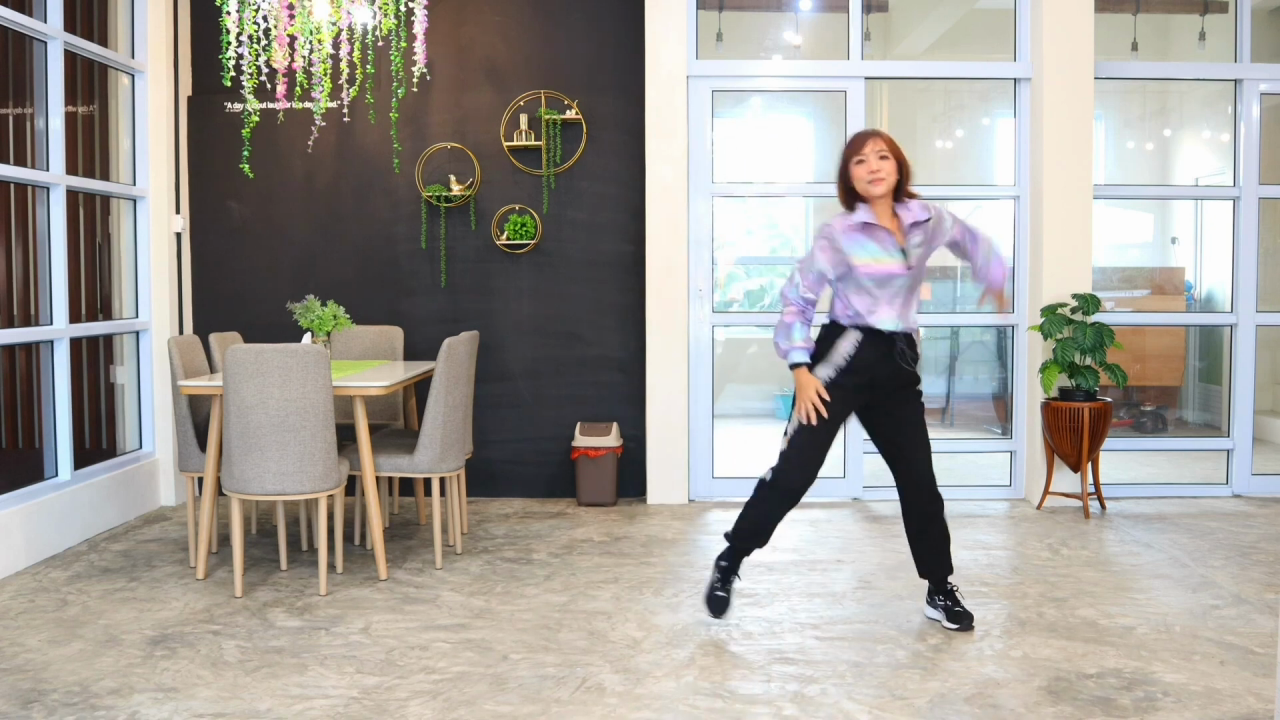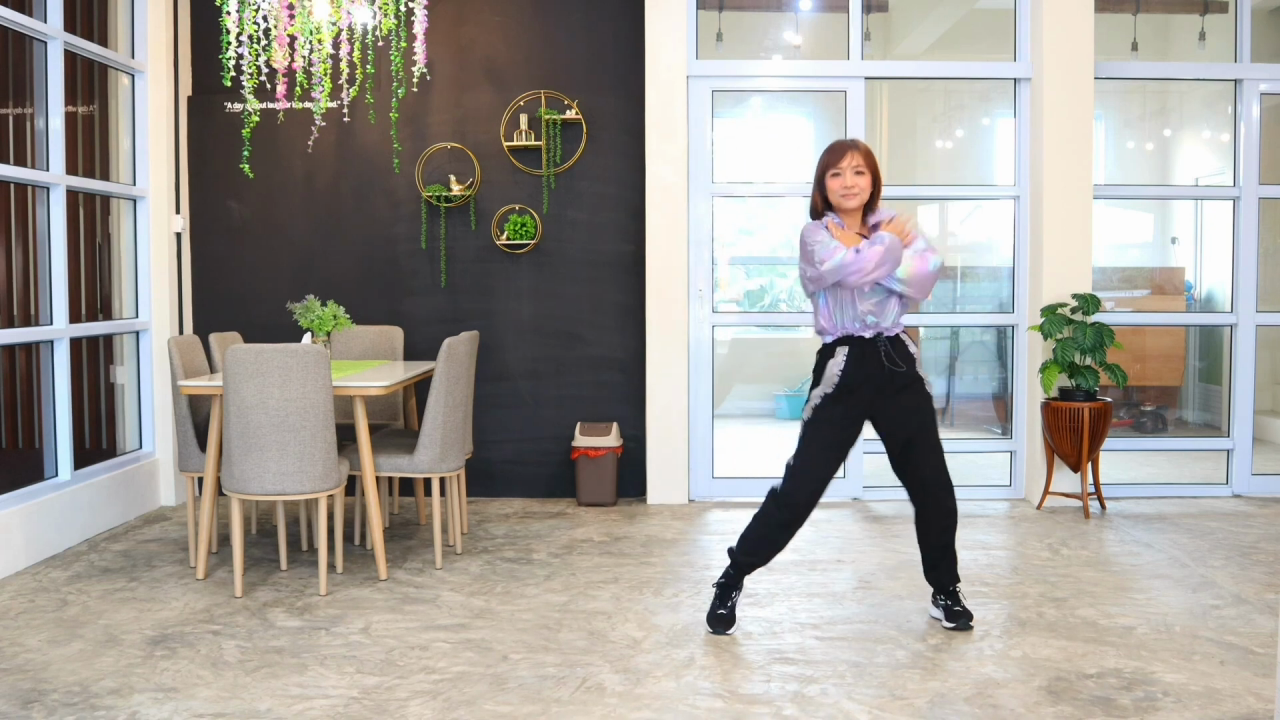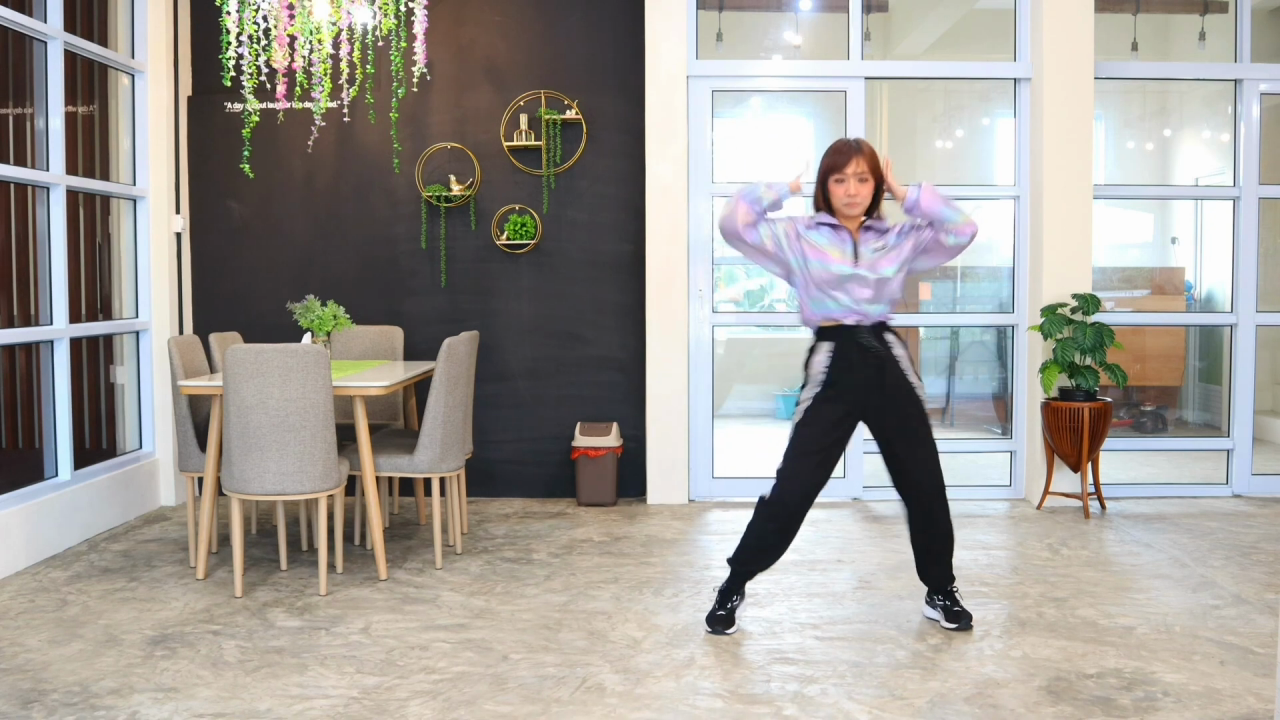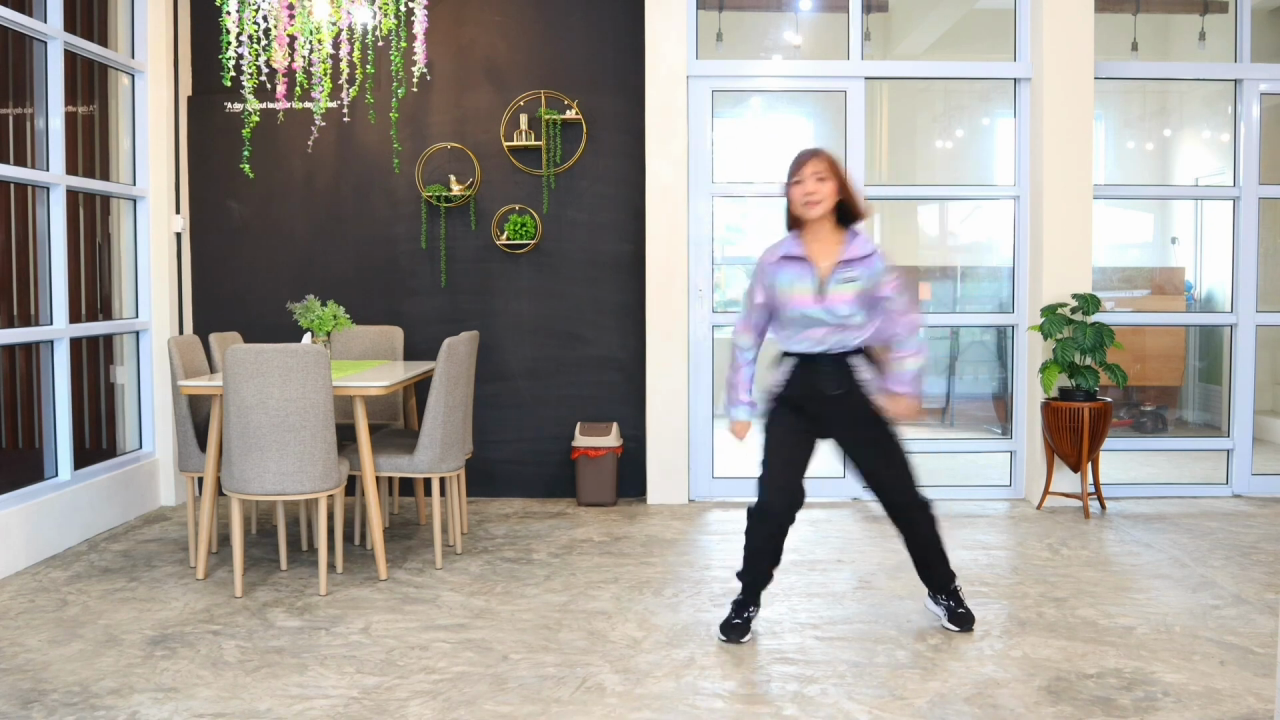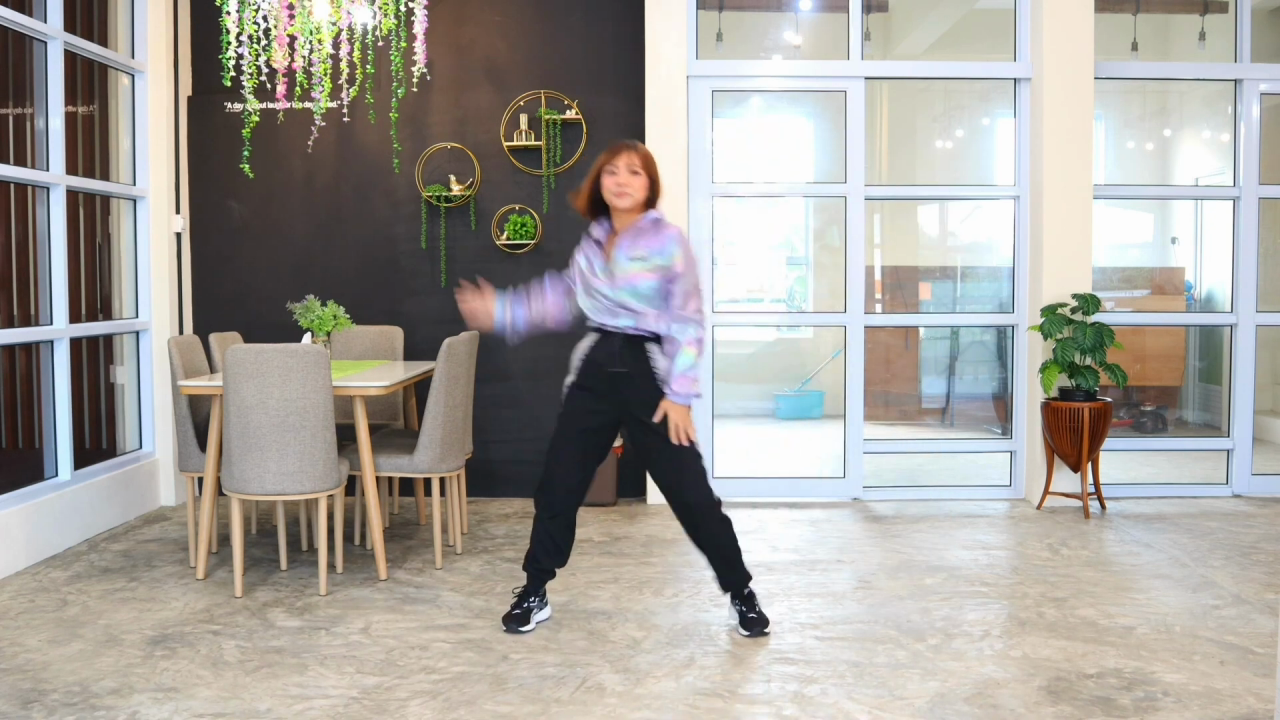
dt=1s
person 1, frame 1
left shoulder: (924, 218)
right shoulder: (839, 233)
left elbow: (964, 237)
right elbow: (797, 298)
left wrist: (994, 276)
right wrist: (800, 368)
left hip: (898, 364)
right hip: (847, 359)
left knee: (919, 482)
right knee: (793, 472)
left ankle: (939, 590)
right ankle: (729, 563)
person 1, frame 2
left shoulder: (891, 226)
right shoulder: (815, 236)
left elbow: (923, 278)
right elbow: (860, 270)
left wrist: (861, 251)
right wrist: (889, 244)
left hip: (899, 365)
right hip: (845, 369)
left knee: (933, 484)
right knee: (801, 486)
left ankle: (945, 591)
right ankle: (732, 580)
person 1, frame 3
left shoulder: (899, 238)
right shoulder: (800, 235)
left elbow: (962, 230)
right elbow: (734, 225)
left wrist: (907, 194)
right wrist: (779, 191)
left hip: (886, 363)
right hip: (833, 367)
left knee: (925, 485)
right knee: (792, 490)
left ankle: (940, 591)
right ankle: (734, 586)
person 1, frame 4
left shoulder: (868, 257)
right shoulder: (775, 261)
left elbow: (900, 324)
right elbow: (748, 333)
left wrist: (902, 387)
right wrist: (741, 404)
left hip: (851, 387)
right hip: (797, 393)
left knee: (903, 499)
right knee: (776, 502)
left ankle: (943, 589)
right ankle: (748, 598)
person 1, frame 5
left shoulder: (667, 240)
right shoulder: (592, 243)
left elbow: (688, 320)
right elbow: (560, 301)
left wrist: (681, 394)
right wrist: (500, 312)
left hip: (648, 373)
right hip: (596, 371)
left knee: (692, 494)
right knee: (558, 486)
left ankle: (741, 593)
right ankle: (535, 592)
